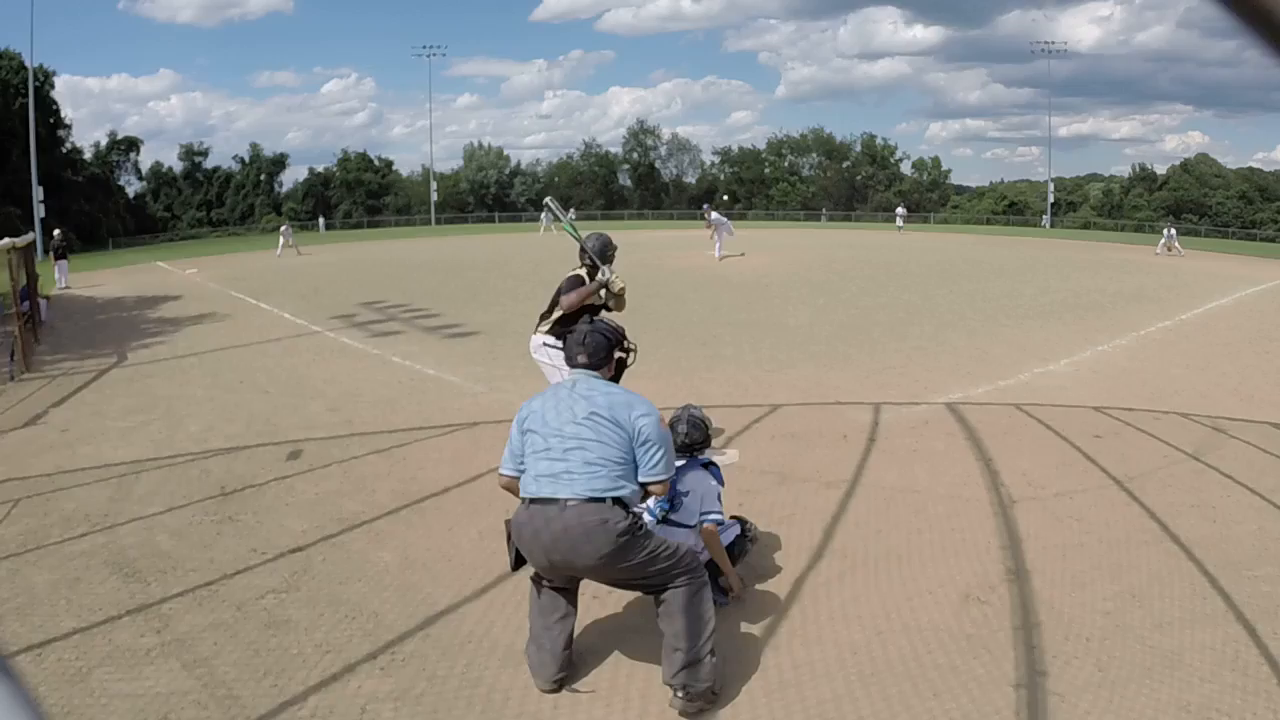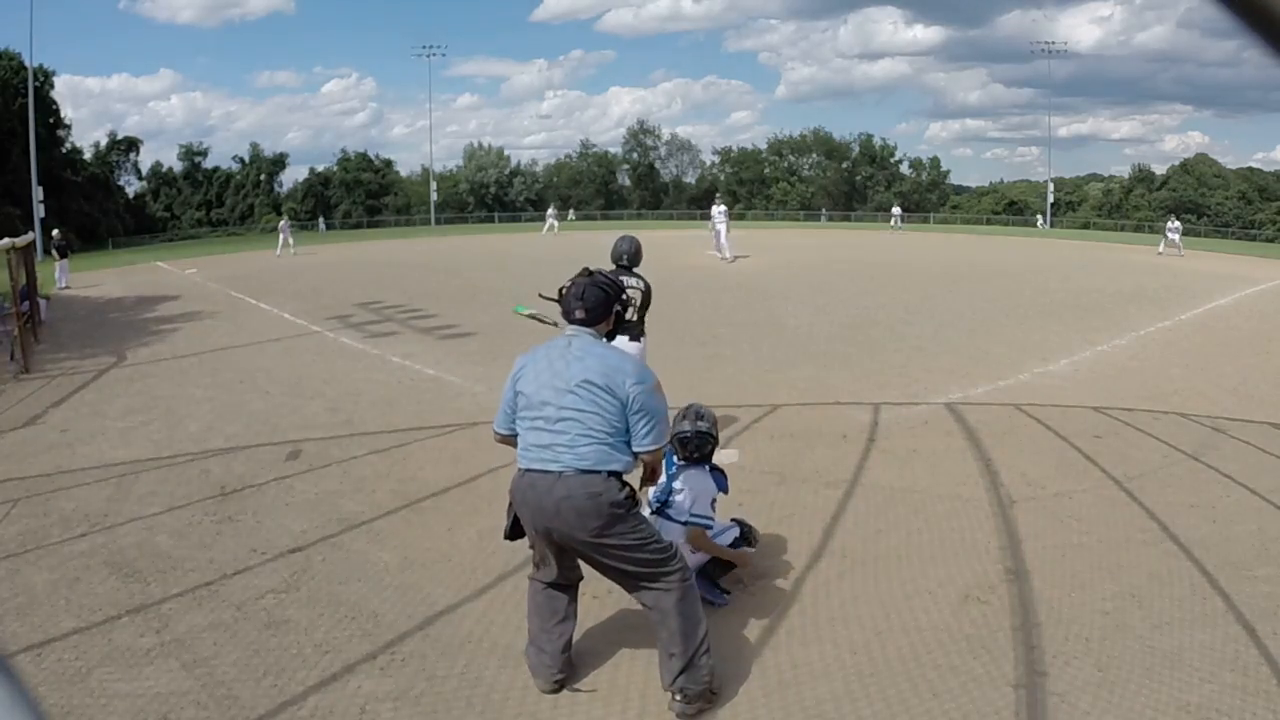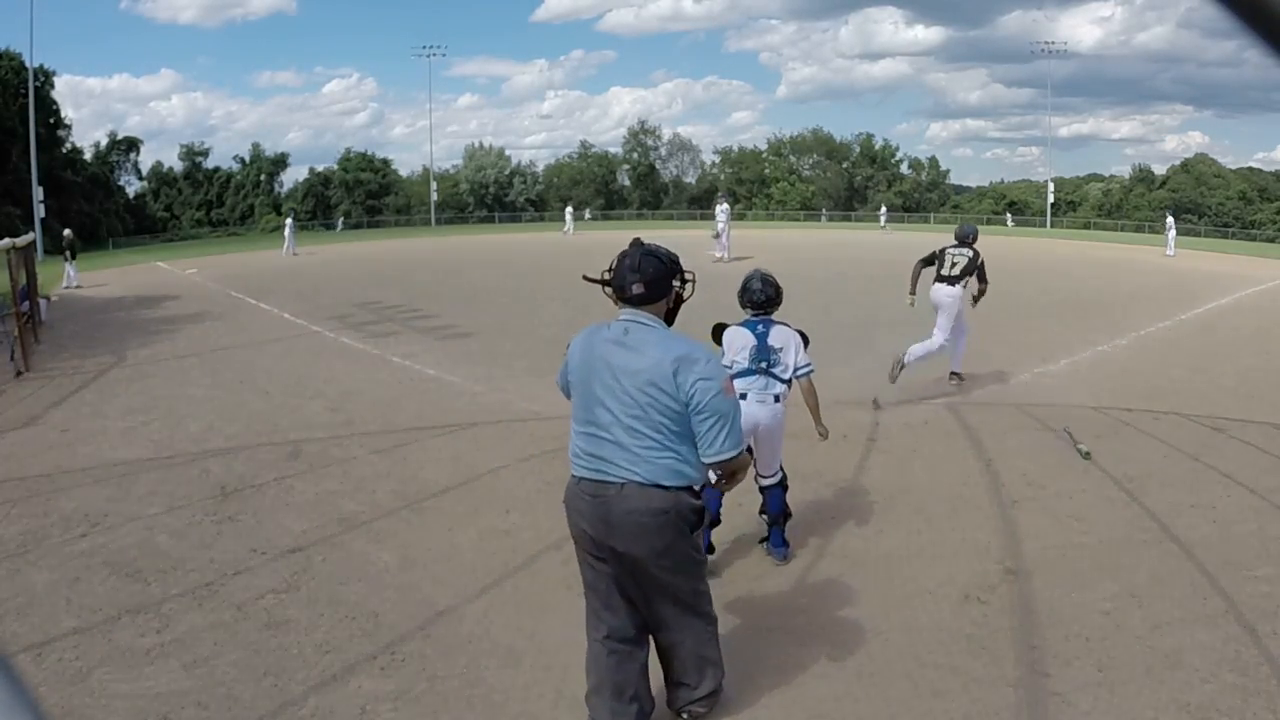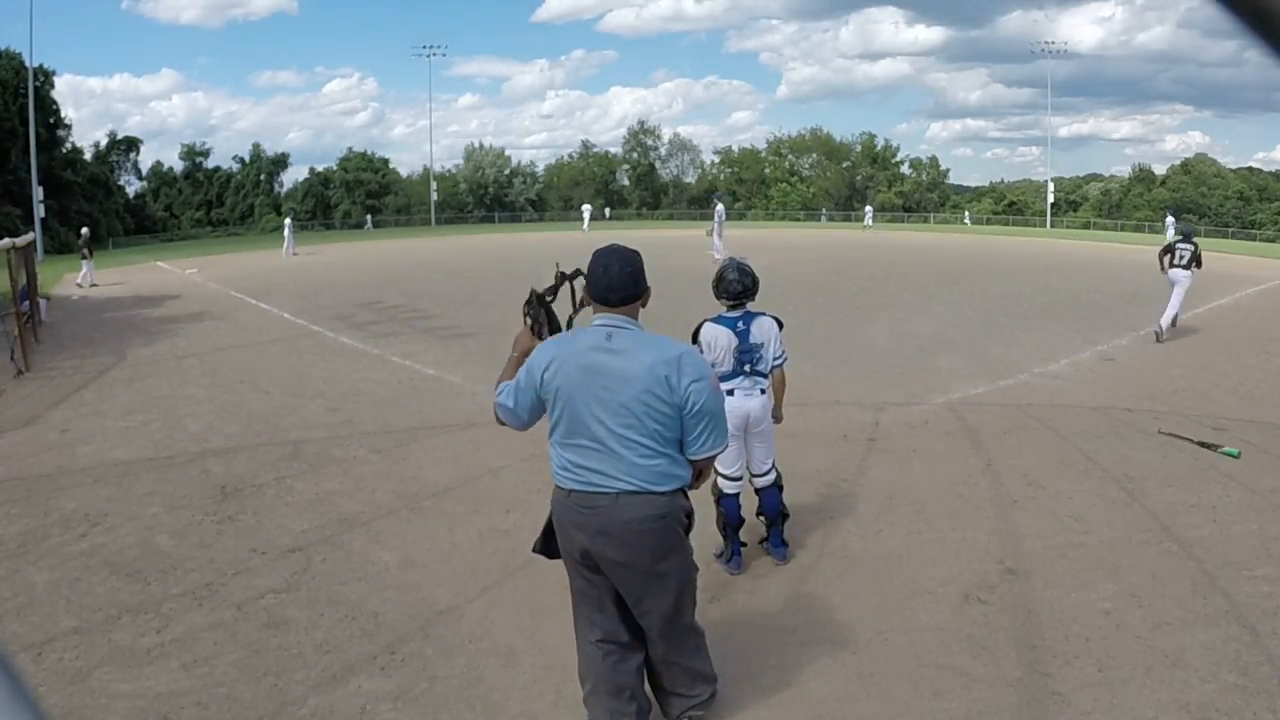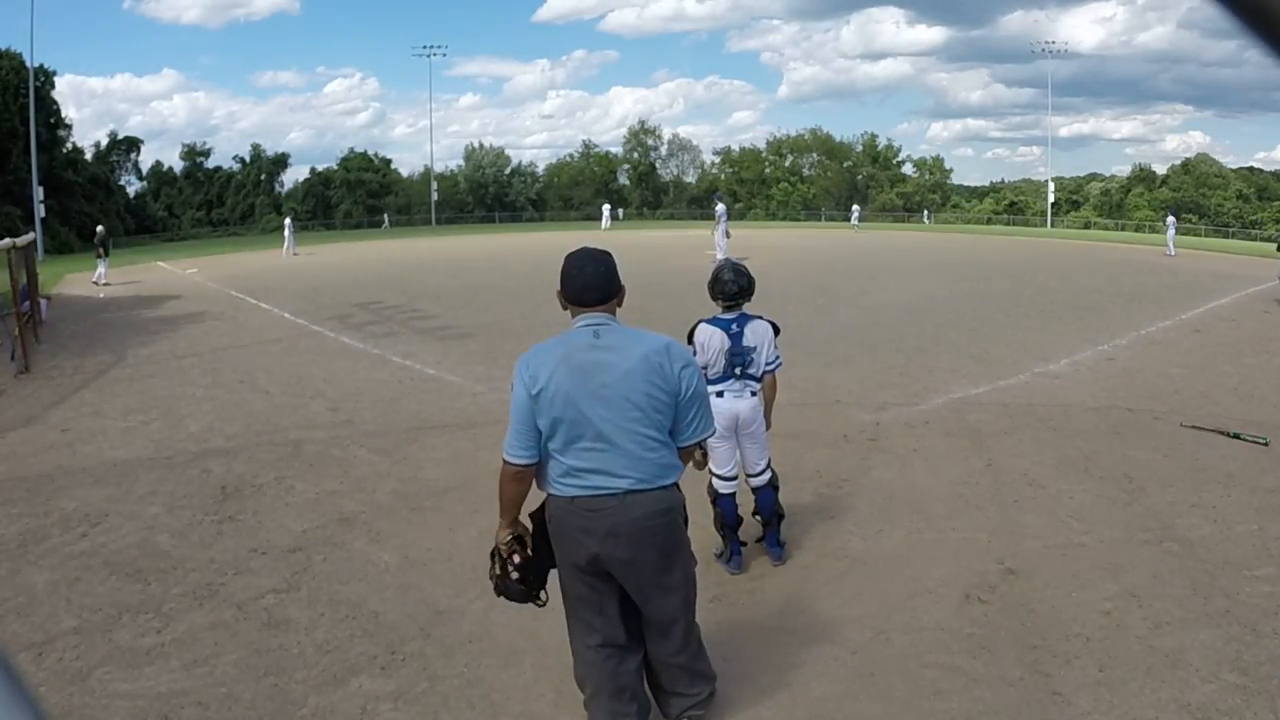
dt=1s
person 1, frame 1
left shoulder: (534, 405)
right shoulder: (635, 406)
left elbow: (508, 479)
right elbow: (659, 485)
left hip: (533, 531)
right hip: (598, 529)
left knee: (552, 578)
right knee: (685, 572)
left ankle: (547, 667)
right ankle: (691, 685)
person 1, frame 2
left shoulder: (528, 361)
right shoulder: (630, 371)
left elbow: (503, 433)
right elbow: (651, 454)
right wrist: (651, 476)
left hip: (531, 492)
right hip: (592, 497)
left knee: (551, 575)
right knee: (667, 577)
left ankle: (548, 668)
person 1, frame 3
left shoulder: (583, 345)
right shoulder: (692, 359)
right elbow: (725, 459)
right wrist: (740, 467)
left hip: (588, 502)
right hip: (657, 509)
left knee: (611, 626)
right knee: (682, 612)
person 1, frame 4
left shoulder: (550, 355)
right shoulder: (681, 360)
left elbow: (507, 413)
right elbow: (703, 456)
left wrist: (518, 355)
right wrist: (693, 477)
left hip: (575, 512)
right hip: (650, 514)
left knee: (601, 628)
right knee: (668, 615)
person 1, frame 5
left shoulder: (535, 365)
right shoulder: (668, 354)
left elbow: (518, 465)
right elbow: (687, 443)
left wrist: (509, 524)
left hip: (573, 518)
right hip: (651, 511)
left knee: (598, 629)
right knee: (670, 615)
person 2, frame 1
right shoulder: (706, 479)
left elbow: (637, 514)
right elbow: (709, 532)
right wrist: (731, 574)
right knee: (746, 530)
right ankle: (706, 578)
person 2, frame 2
left shoulder: (663, 459)
right shoulder: (705, 481)
right elbow: (694, 538)
right wrist: (735, 557)
right knee: (746, 535)
right ankle: (704, 579)
person 2, frame 3
left shoulder: (733, 333)
right shoulder: (790, 335)
right elbow: (805, 382)
right wrist: (818, 420)
left hip: (738, 409)
right hip: (772, 411)
right knee: (771, 475)
left ankle: (702, 544)
right ankle: (777, 543)
person 2, frame 4
left shoulder: (710, 330)
right shoulder: (768, 325)
right elbow: (778, 373)
right wrist: (778, 407)
left hip: (725, 406)
right hip: (759, 403)
left knee: (728, 480)
right knee: (766, 474)
left ankle: (732, 552)
right ankle: (777, 544)
person 2, frame 5
left shoulder: (704, 331)
right shoulder: (763, 328)
right elbow: (769, 378)
right wrist: (767, 413)
left hip: (717, 407)
right hip: (750, 405)
left knee: (723, 479)
right knee: (761, 474)
left ankle: (732, 551)
right ankle: (773, 543)
